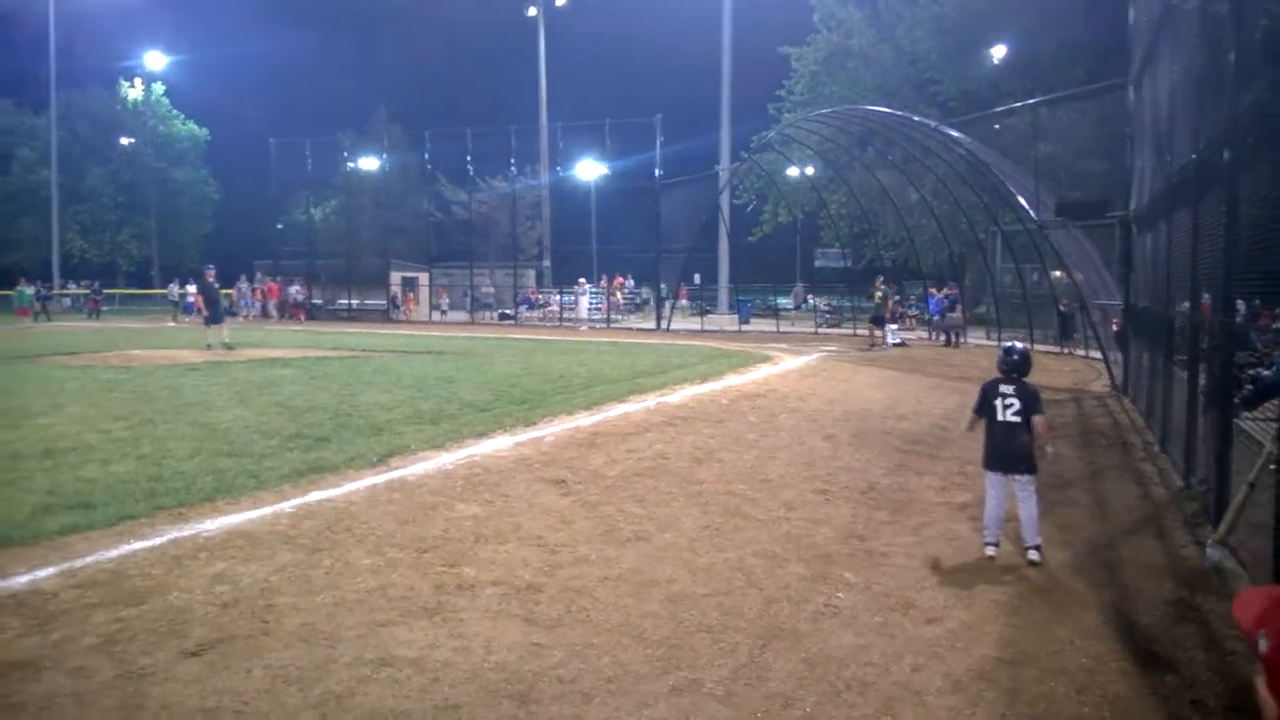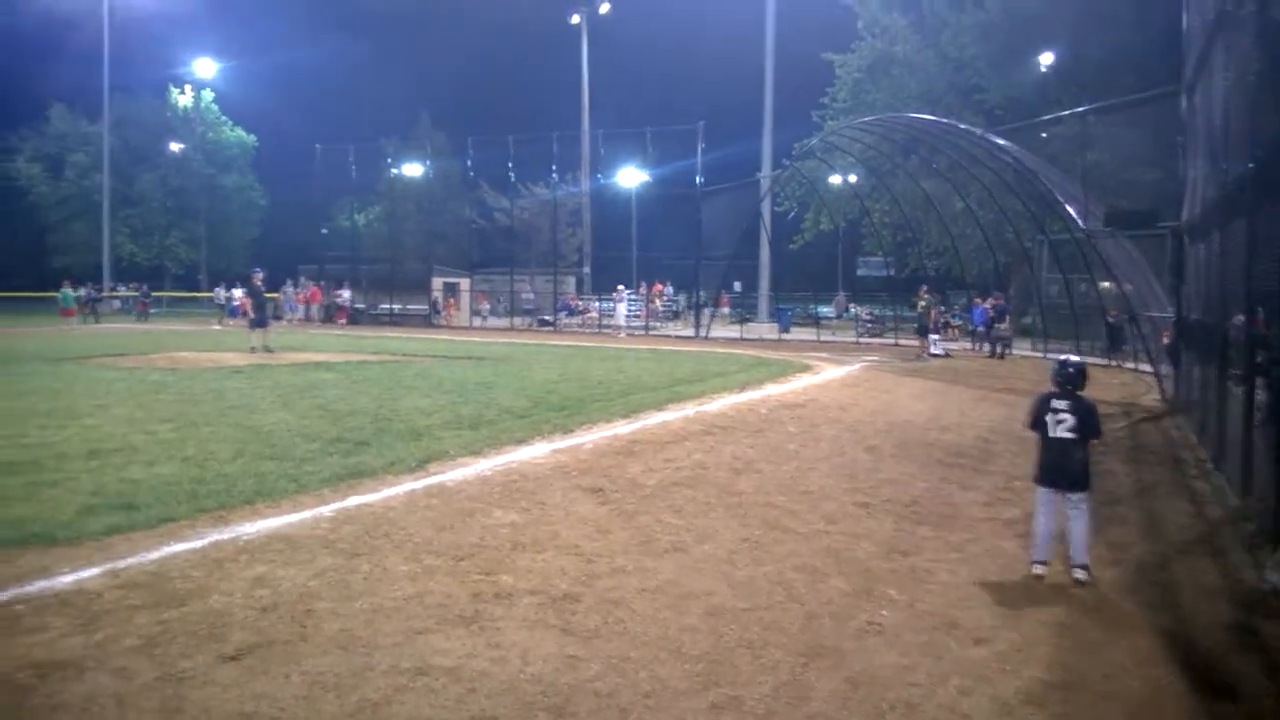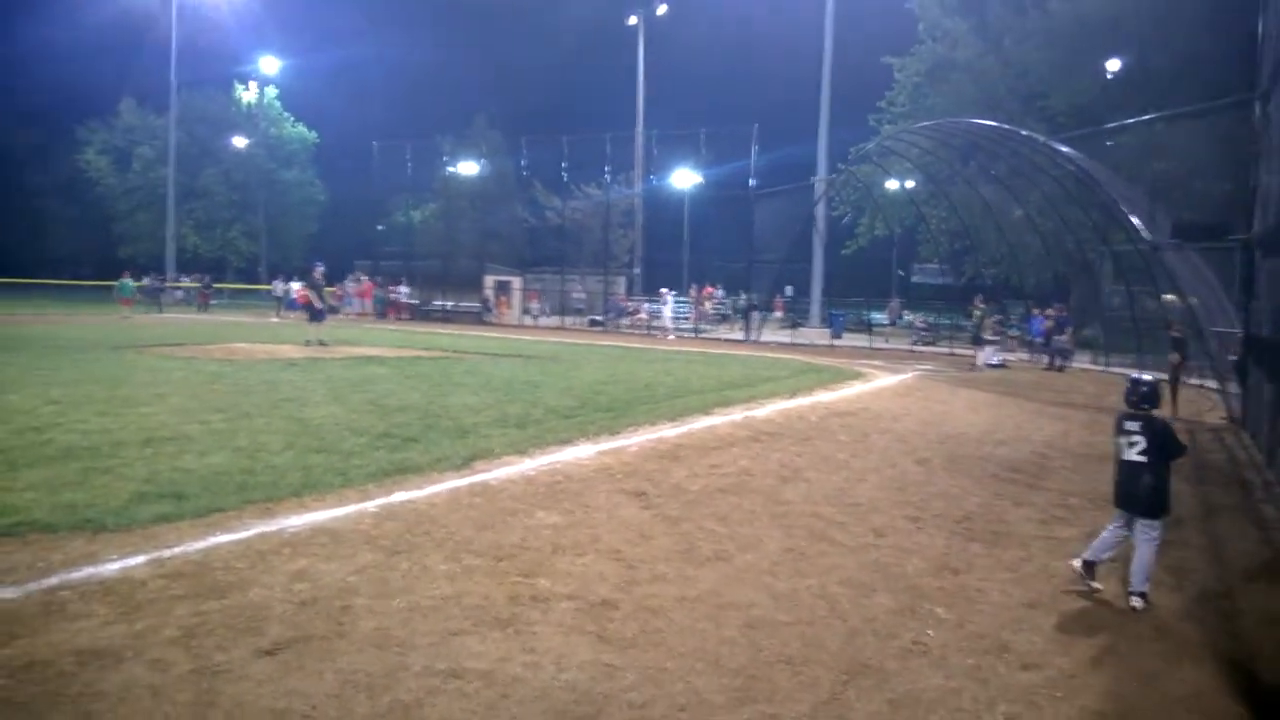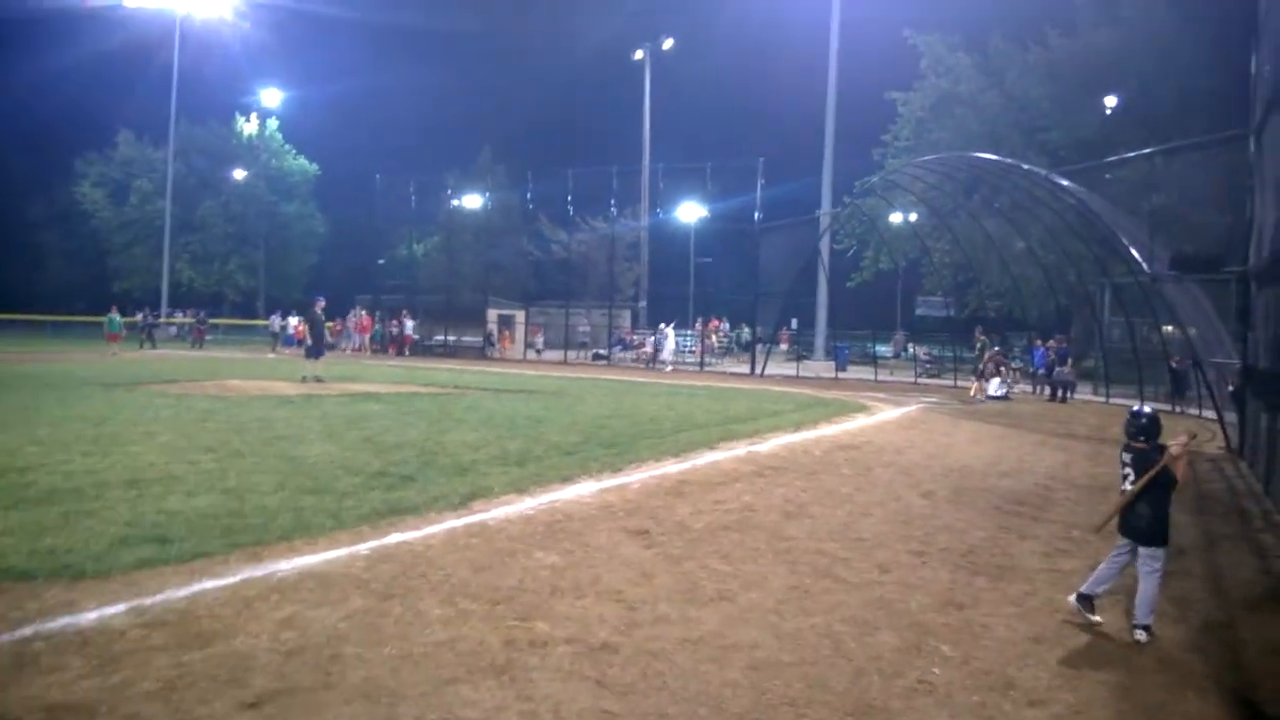
dt=0.4s
person 1, frame 1
left shoulder: (989, 387)
right shoulder: (1030, 391)
left elbow: (978, 415)
right elbow: (1039, 420)
left wrist: (971, 424)
right wrist: (1041, 444)
left hip: (996, 454)
right hip: (1022, 454)
left knee: (994, 499)
right knee: (1027, 500)
left ankle: (991, 543)
right ankle: (1033, 547)
person 1, frame 2
left shoulder: (1043, 401)
right shoulder: (1086, 406)
left elbow: (1035, 427)
right elbow: (1094, 439)
left hip: (1048, 468)
right hip: (1076, 470)
left knee: (1044, 515)
right knee: (1077, 517)
left ankle: (1039, 561)
right ankle: (1079, 566)
person 1, frame 3
left shoulder: (1121, 420)
right shoulder: (1159, 426)
right elbow: (1178, 452)
right wrist: (1174, 434)
left hip: (1124, 491)
right hip: (1150, 495)
left knee: (1118, 528)
right knee: (1146, 542)
left ankle: (1087, 562)
right ankle: (1137, 593)
person 1, frame 4
left shoulder: (1129, 449)
right shoulder: (1149, 459)
left elbow: (1161, 450)
right elbow: (1173, 482)
left wrist: (1175, 446)
right wrist: (1181, 456)
left hip: (1130, 521)
right hip: (1151, 525)
left knee: (1117, 559)
right knee: (1149, 574)
left ankle: (1084, 595)
right ankle: (1141, 626)
